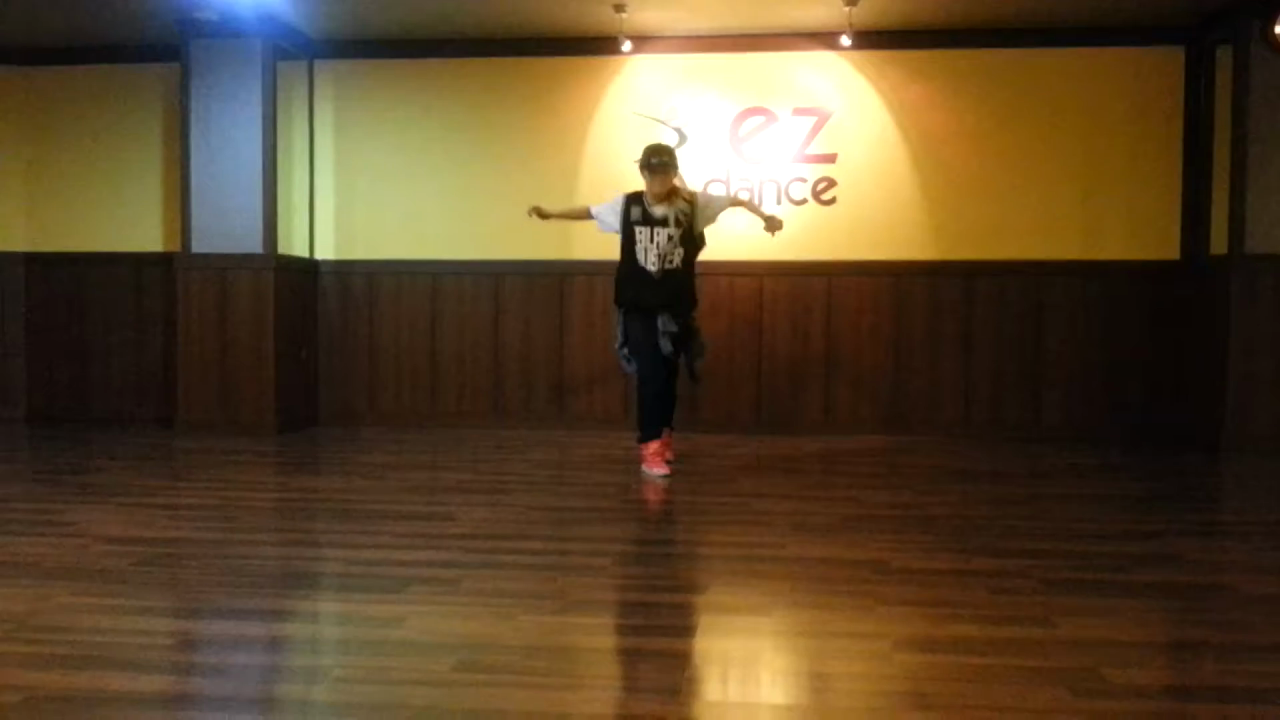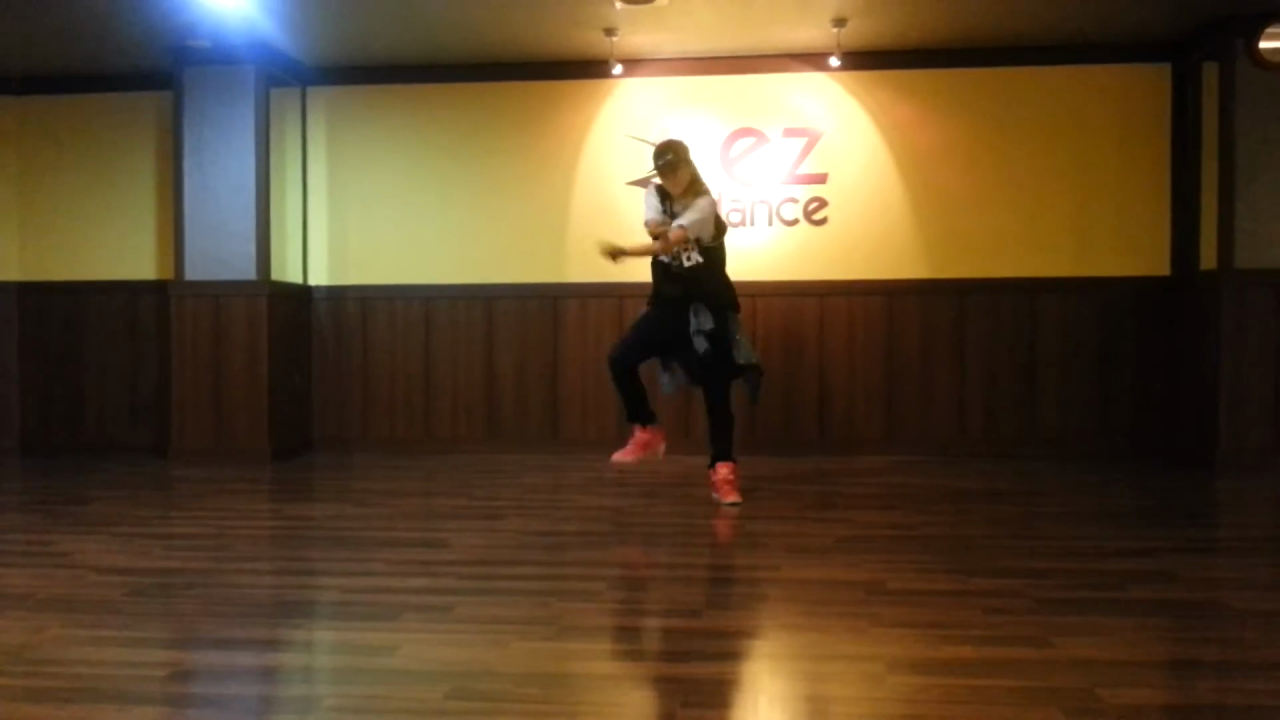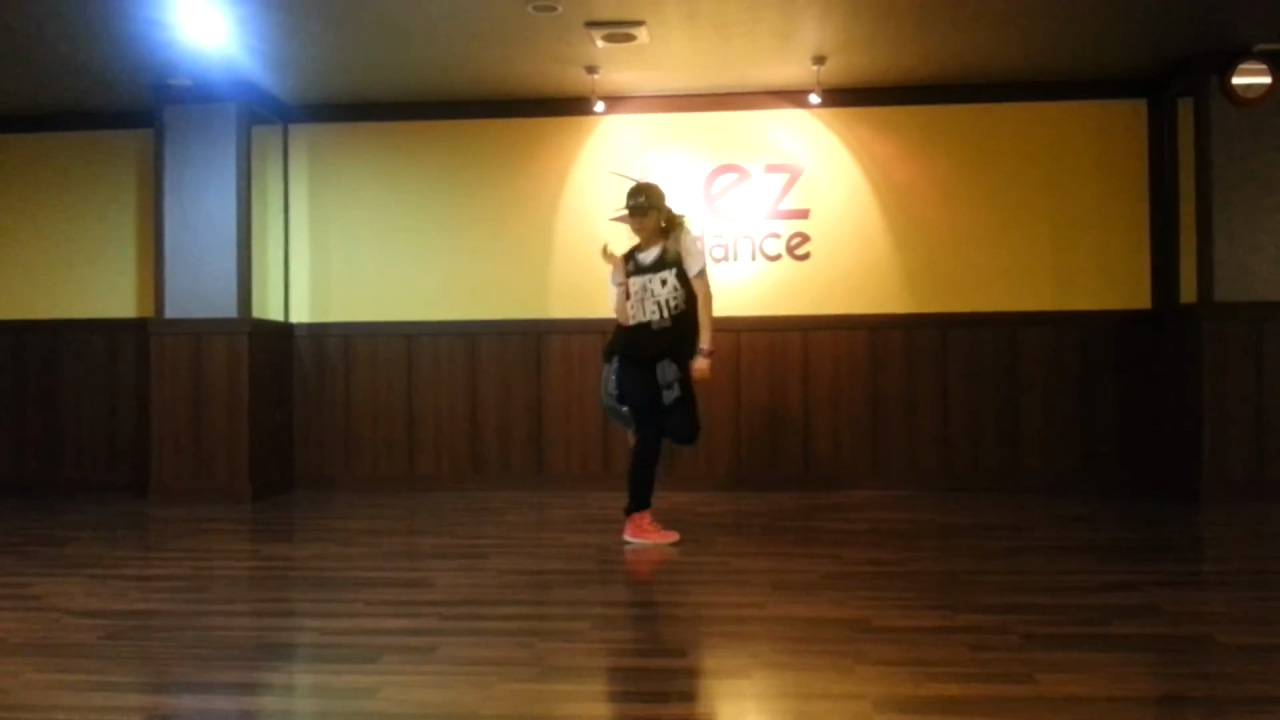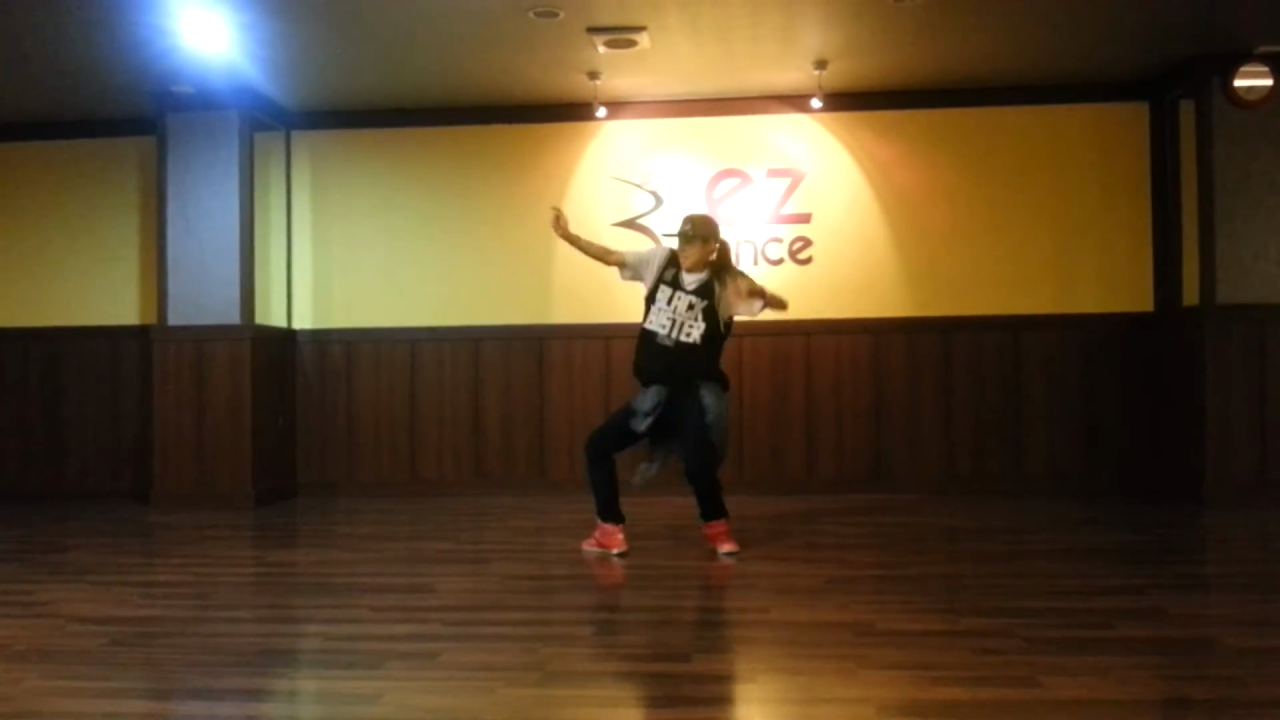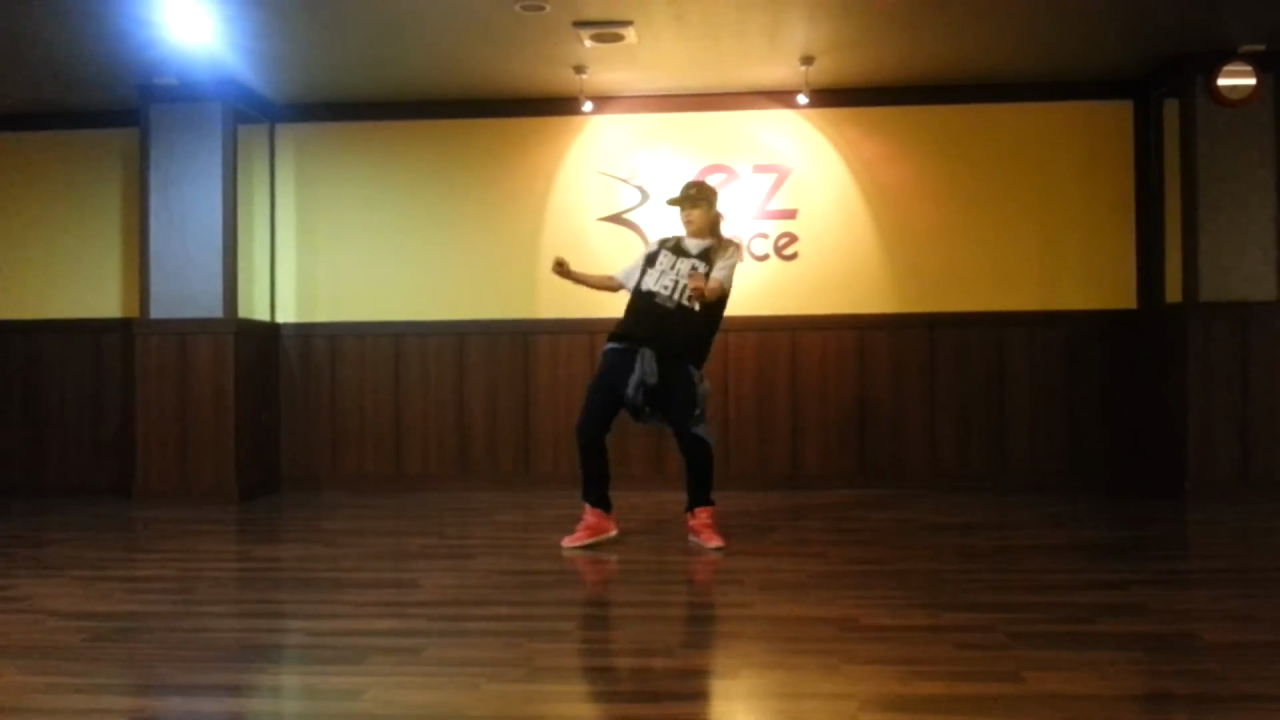
dt=1s
person 1, frame 1
left shoulder: (691, 203)
right shoulder: (626, 205)
left elbow: (733, 201)
right elbow: (592, 212)
left wrist: (764, 215)
right wrist: (550, 213)
left hip: (676, 305)
right hip: (638, 305)
left knee: (668, 374)
right knee: (649, 372)
left ankle: (663, 435)
right ankle: (651, 446)
person 1, frame 2
left shoulder: (704, 203)
right shoulder: (655, 196)
left elbow: (669, 242)
right elbow: (655, 230)
left wrist: (624, 251)
right wrist: (658, 230)
left hip: (710, 306)
right hip: (668, 304)
left knee: (716, 391)
right knee: (620, 358)
left ankle: (723, 474)
right ankle: (646, 431)
person 1, frame 3
left shoulder: (684, 242)
right shoulder: (628, 261)
left elbow: (703, 294)
right elbow: (624, 317)
left wrist: (704, 350)
right wrist: (618, 273)
left hip: (672, 356)
right hip: (634, 359)
left knee: (685, 430)
right knee: (649, 434)
left ankle: (642, 432)
right ankle: (638, 520)
person 1, frame 4
left shoulder: (724, 284)
right shoulder: (662, 260)
left elbow: (778, 306)
right elbow: (612, 258)
left wrist: (760, 294)
right wrist: (567, 235)
left hip: (695, 391)
right hip: (653, 388)
left knee: (699, 464)
right knee: (598, 445)
left ankle: (716, 527)
right ankle: (610, 530)
person 1, frame 5
left shoulder: (725, 252)
right shoulder: (661, 247)
left elbow: (714, 291)
right elbow: (620, 281)
left wrist: (703, 290)
right wrist: (571, 275)
left hip: (677, 360)
right hip: (626, 349)
left knee: (694, 441)
right knee: (589, 428)
left ankle: (701, 520)
right ankle: (597, 518)
